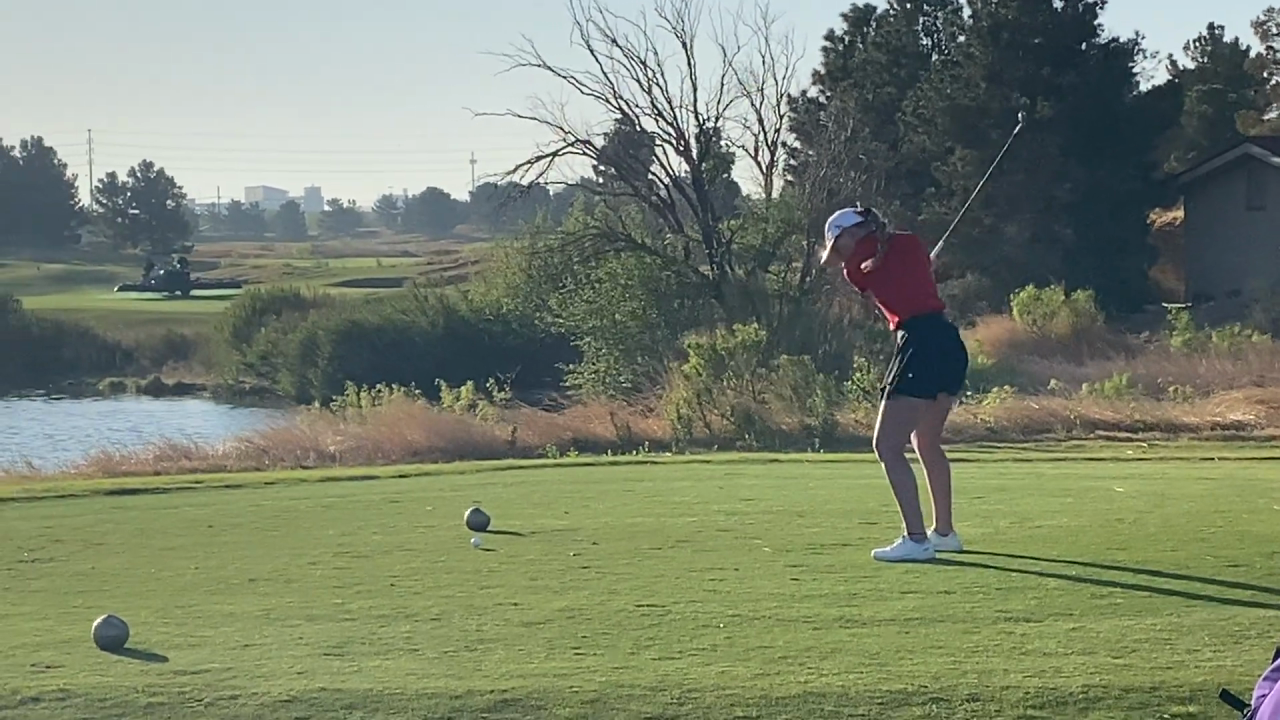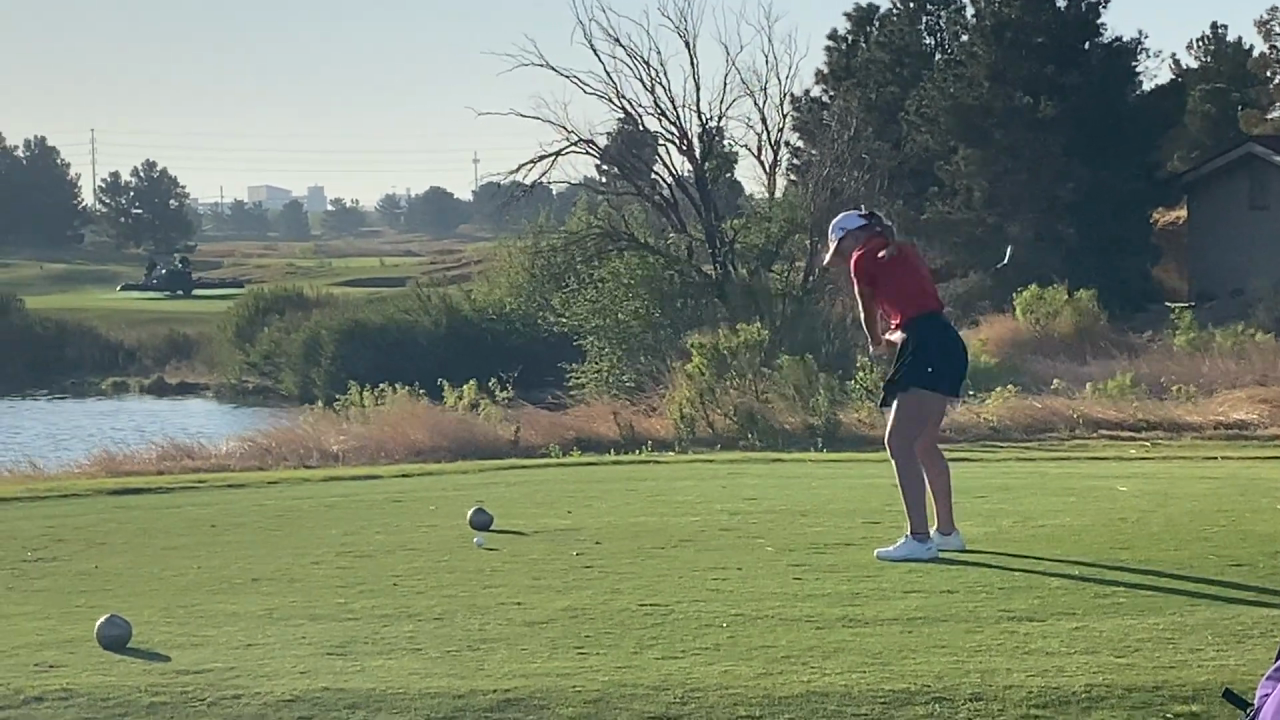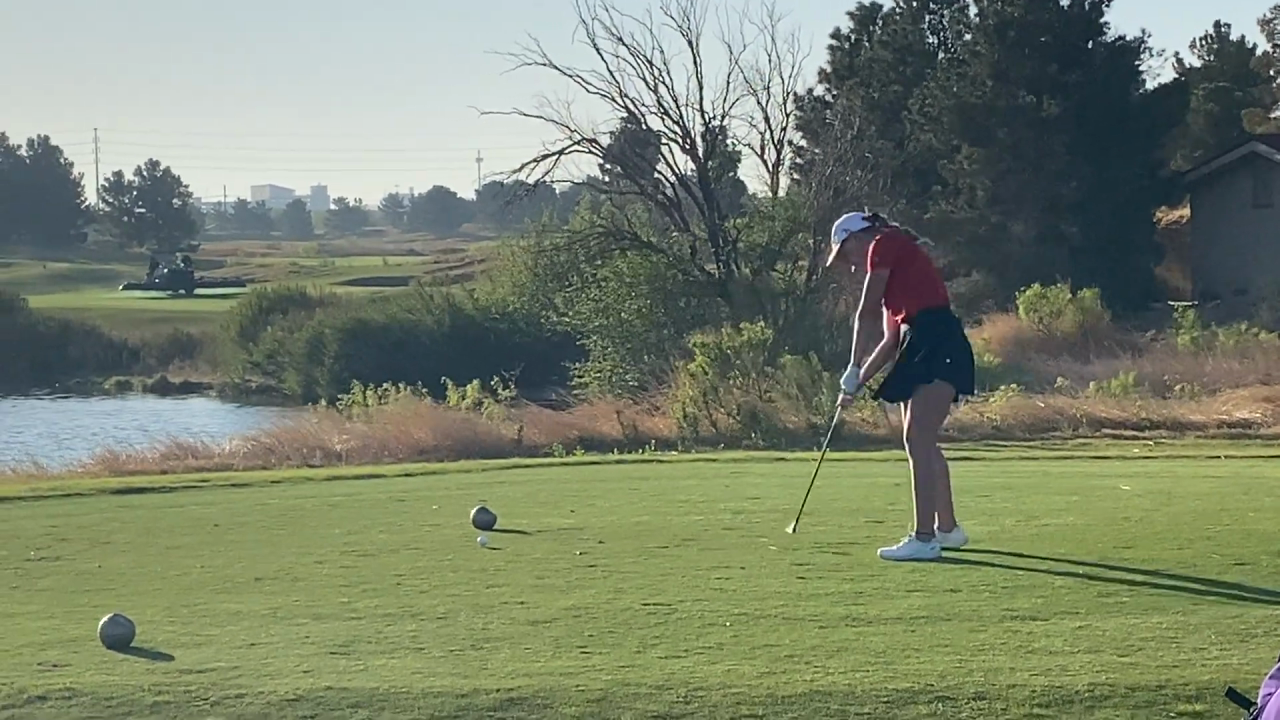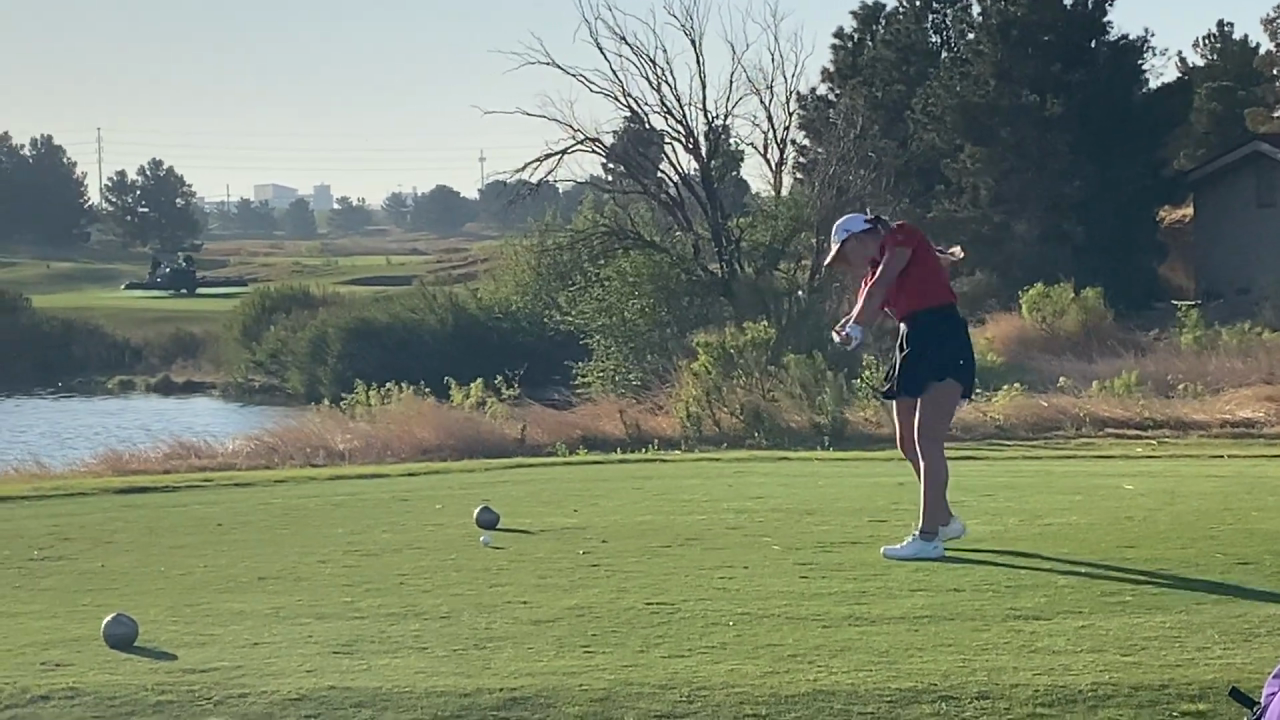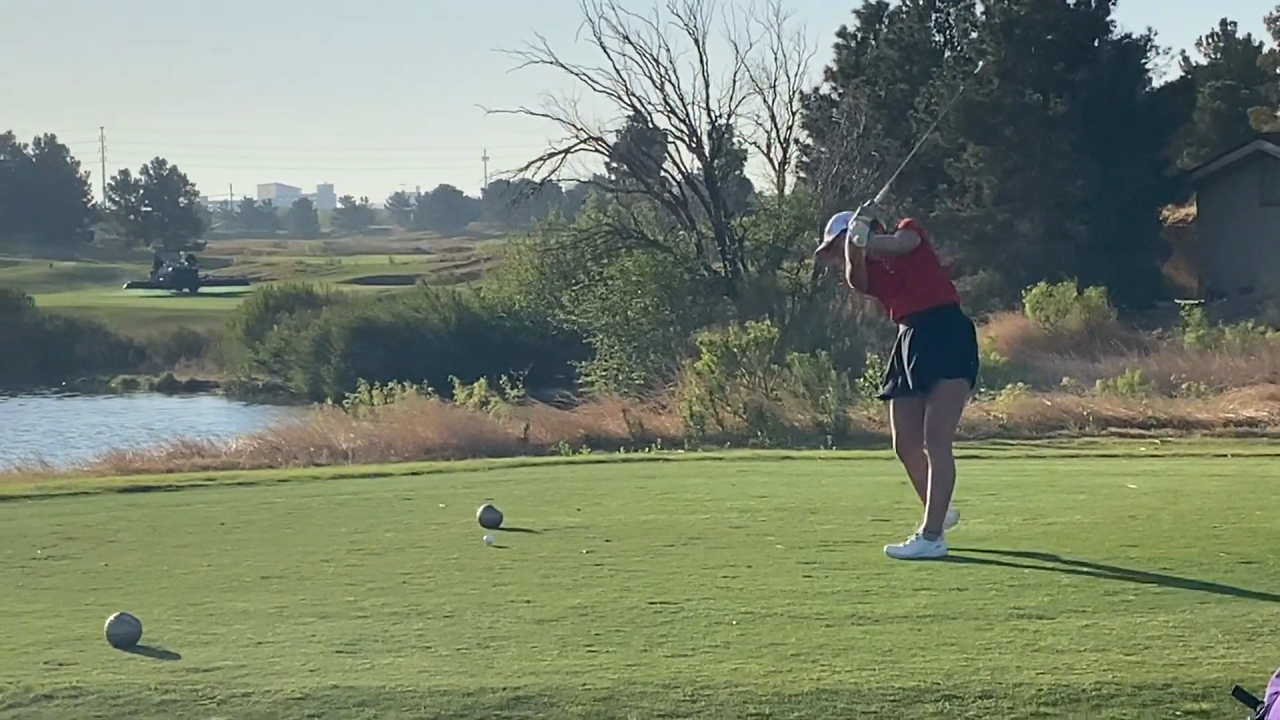
dt=0.1s
person 1, frame 1
left shoulder: (856, 266)
right shoulder: (908, 242)
left hip: (920, 345)
right hip: (946, 340)
left knee: (887, 446)
right knee: (926, 444)
left ankle: (916, 539)
right ankle: (944, 531)
person 1, frame 2
left shoulder: (867, 256)
right shoulder: (901, 253)
left elbow: (874, 333)
left wrist: (892, 340)
left hip: (929, 348)
right hip: (933, 348)
left knee: (899, 442)
right knee: (923, 443)
left ankle: (920, 538)
right ankle: (946, 530)
person 1, frame 3
left shoulder: (884, 247)
left elbow: (866, 311)
right elbow: (890, 338)
left wrist: (854, 370)
right wrist: (859, 380)
left hip: (937, 340)
right hip: (922, 342)
left knee: (917, 437)
right knee: (923, 441)
left ankle: (924, 538)
right ankle: (948, 527)
person 1, frame 4
left shoulder: (903, 235)
right shoulder: (872, 276)
left elbow: (885, 278)
right elbow: (871, 306)
left wrist: (856, 322)
right wrist: (851, 325)
left hip: (942, 334)
right hip: (912, 343)
left knee: (927, 438)
right knee: (909, 443)
left ankle: (927, 536)
right ankle: (944, 518)
person 1, frame 5
left shoulder: (907, 233)
right shoulder: (864, 275)
left elbow: (899, 244)
right elbow: (855, 273)
left wrist: (864, 238)
right wrist: (854, 245)
left hip: (947, 334)
right hip: (912, 342)
left knee: (936, 438)
right knee: (905, 444)
left ankle: (931, 536)
right ankle: (939, 512)
